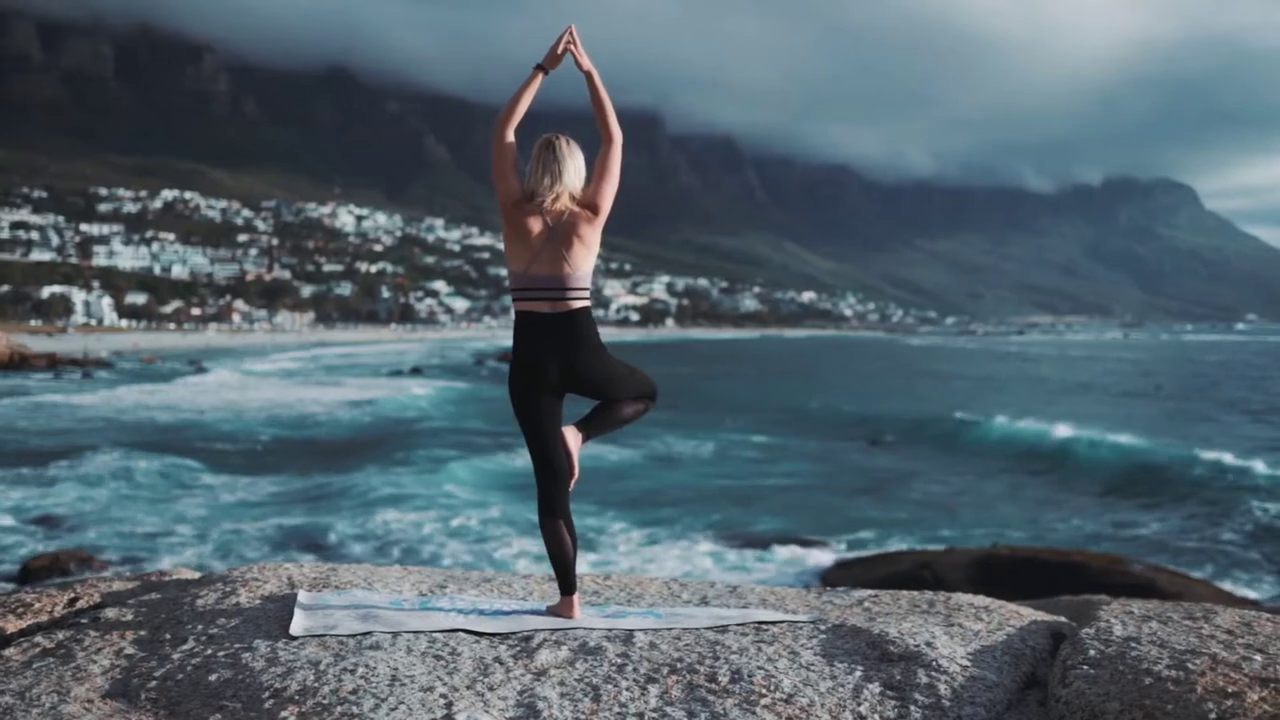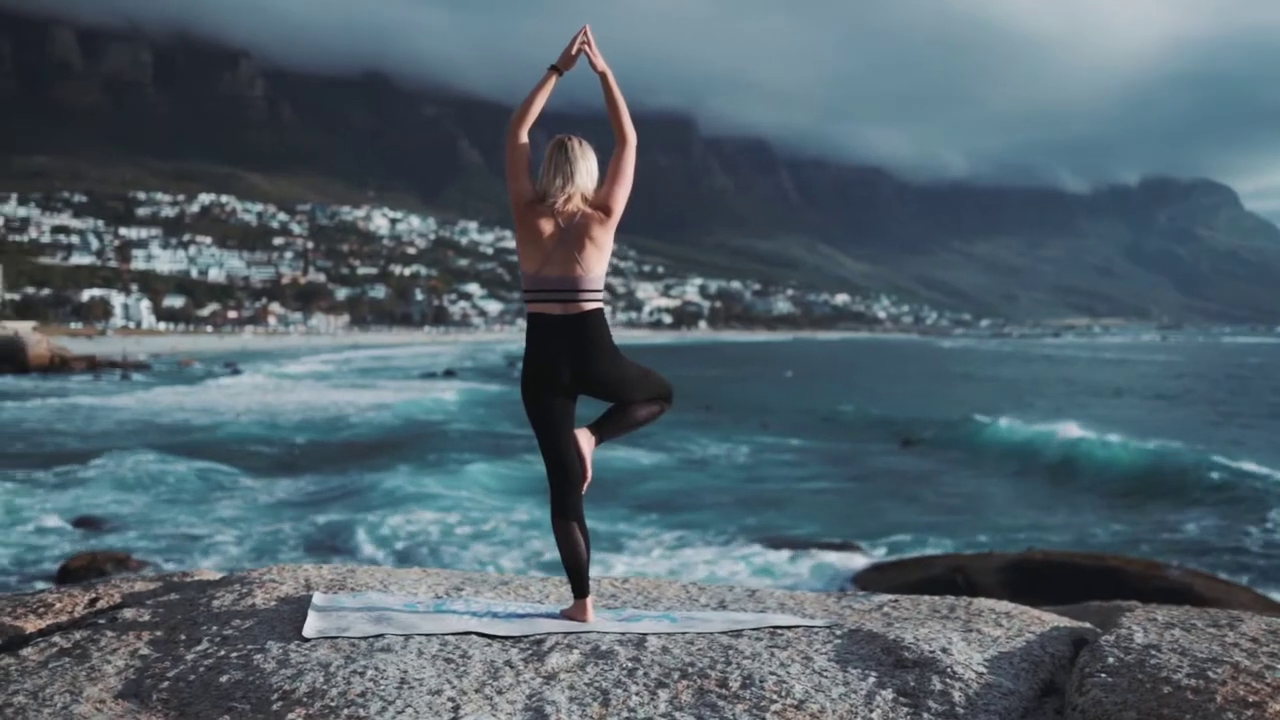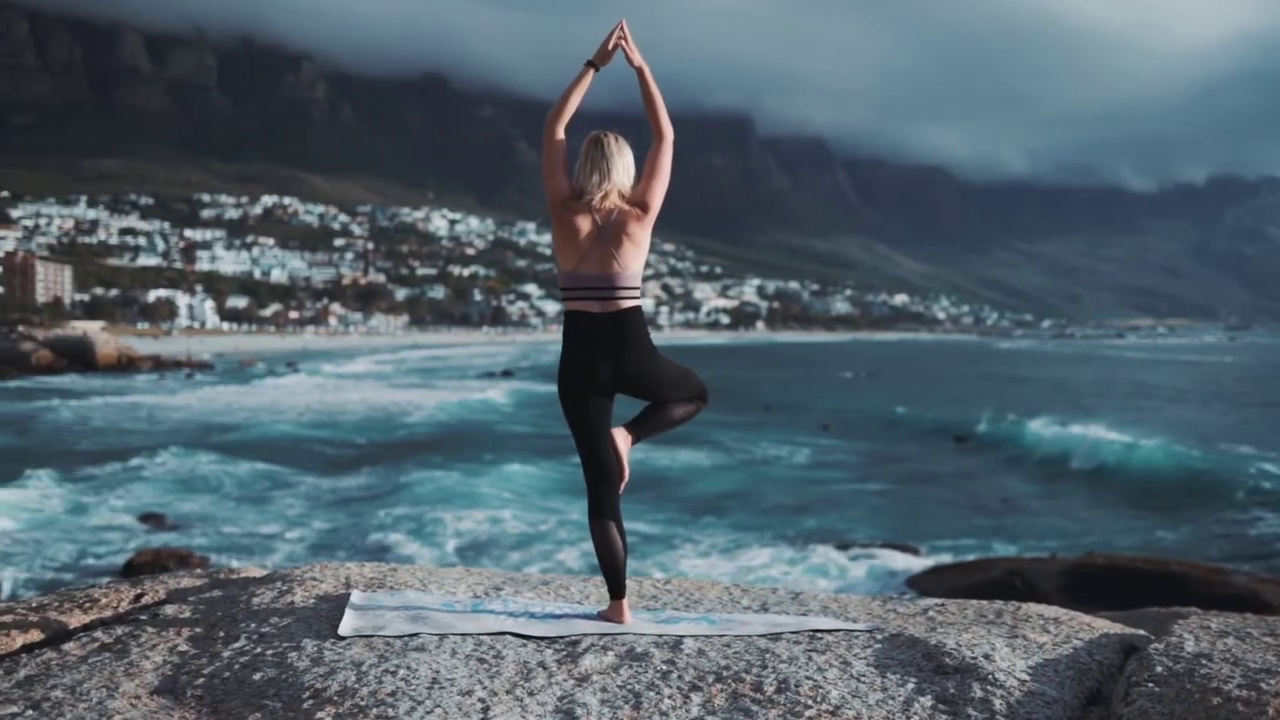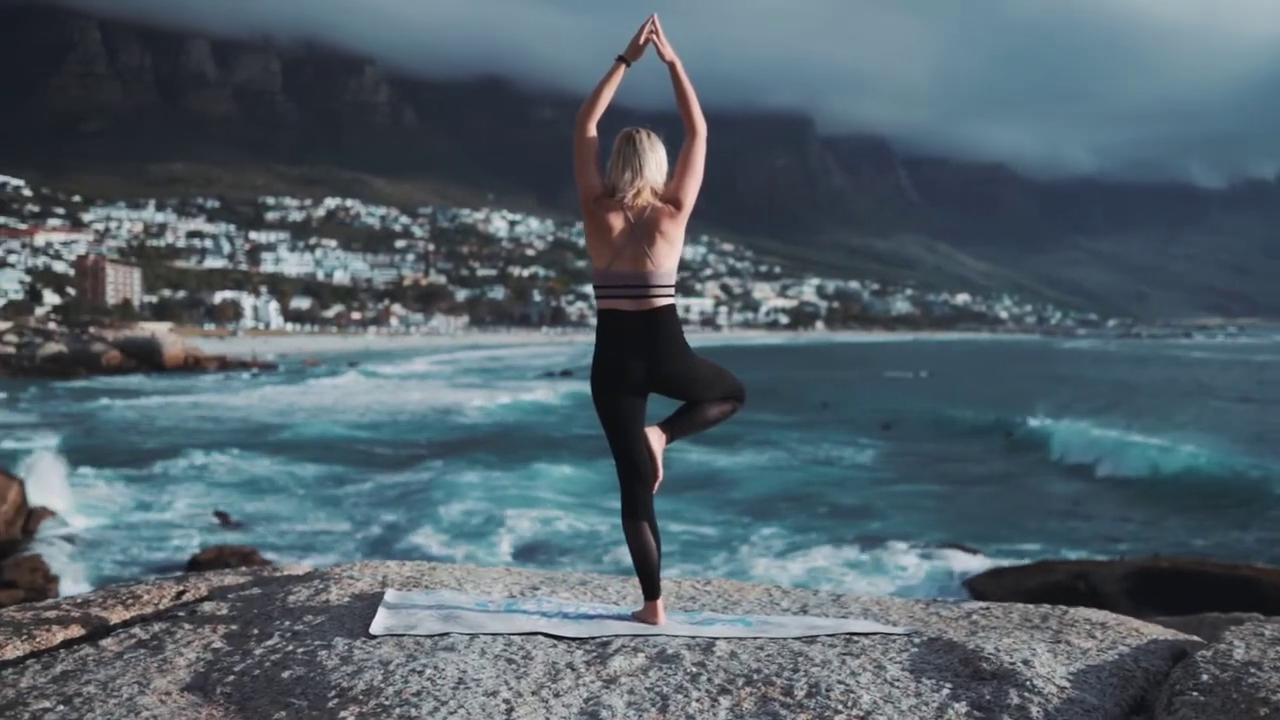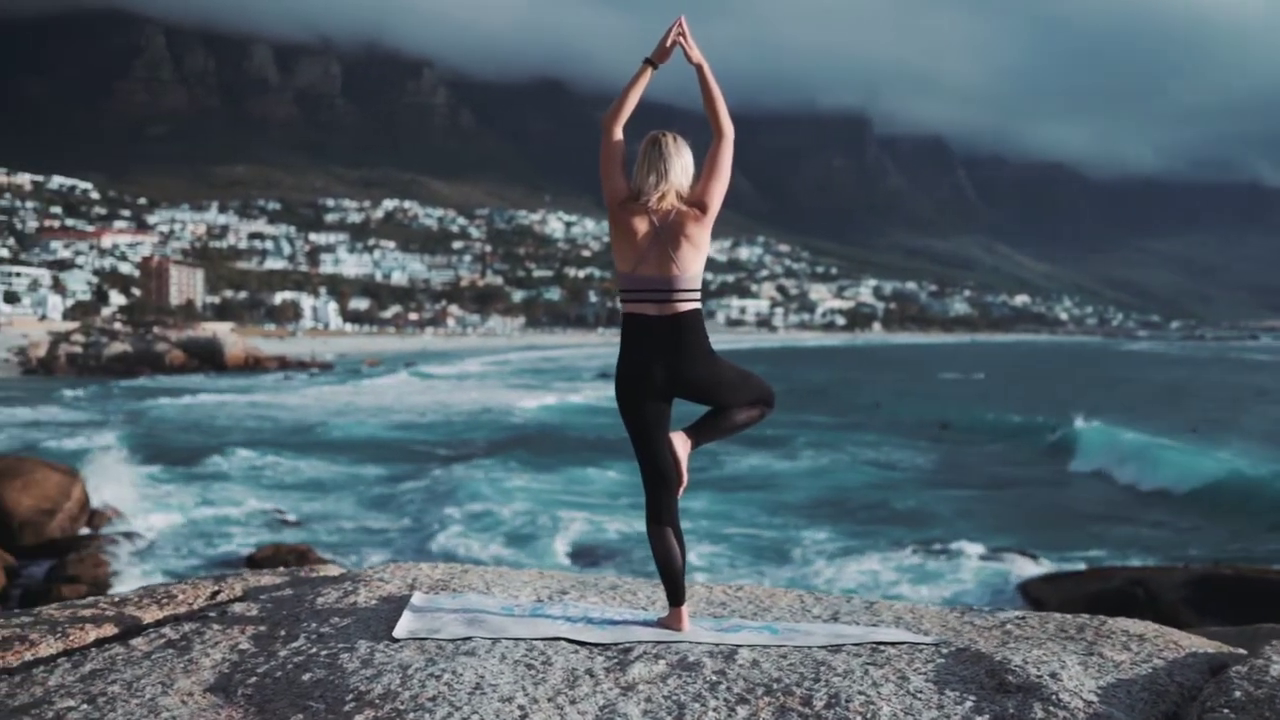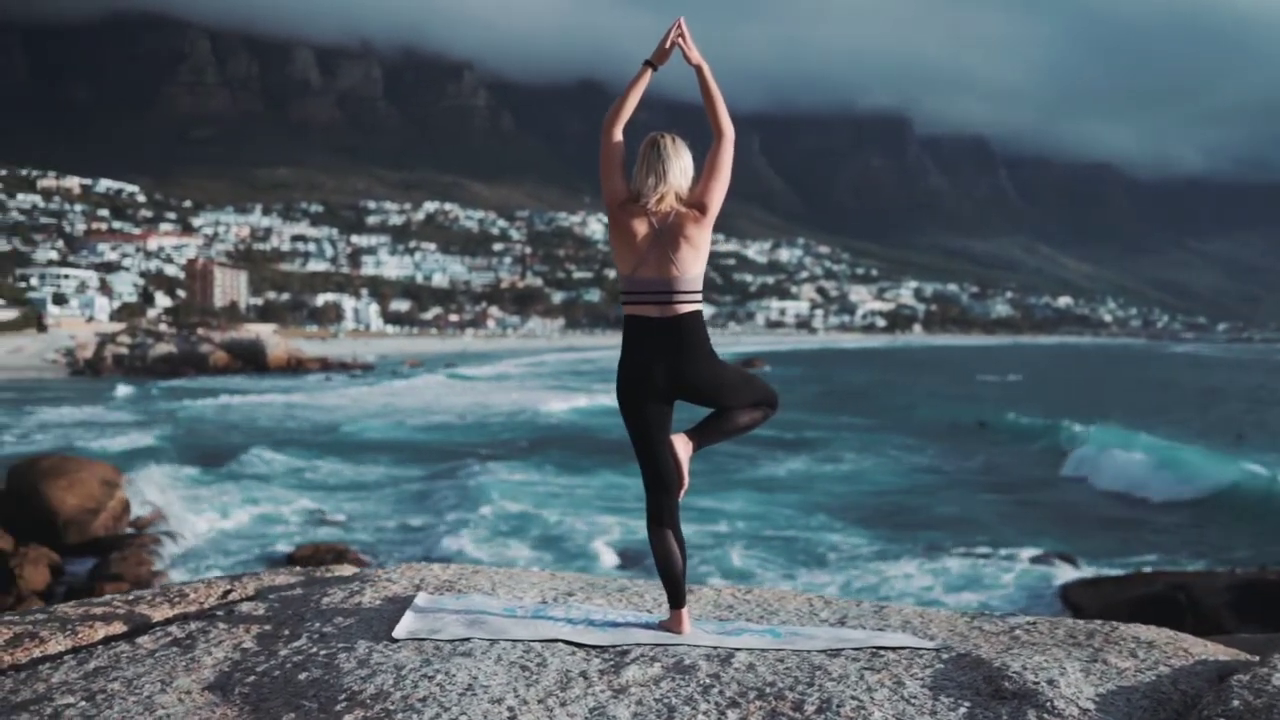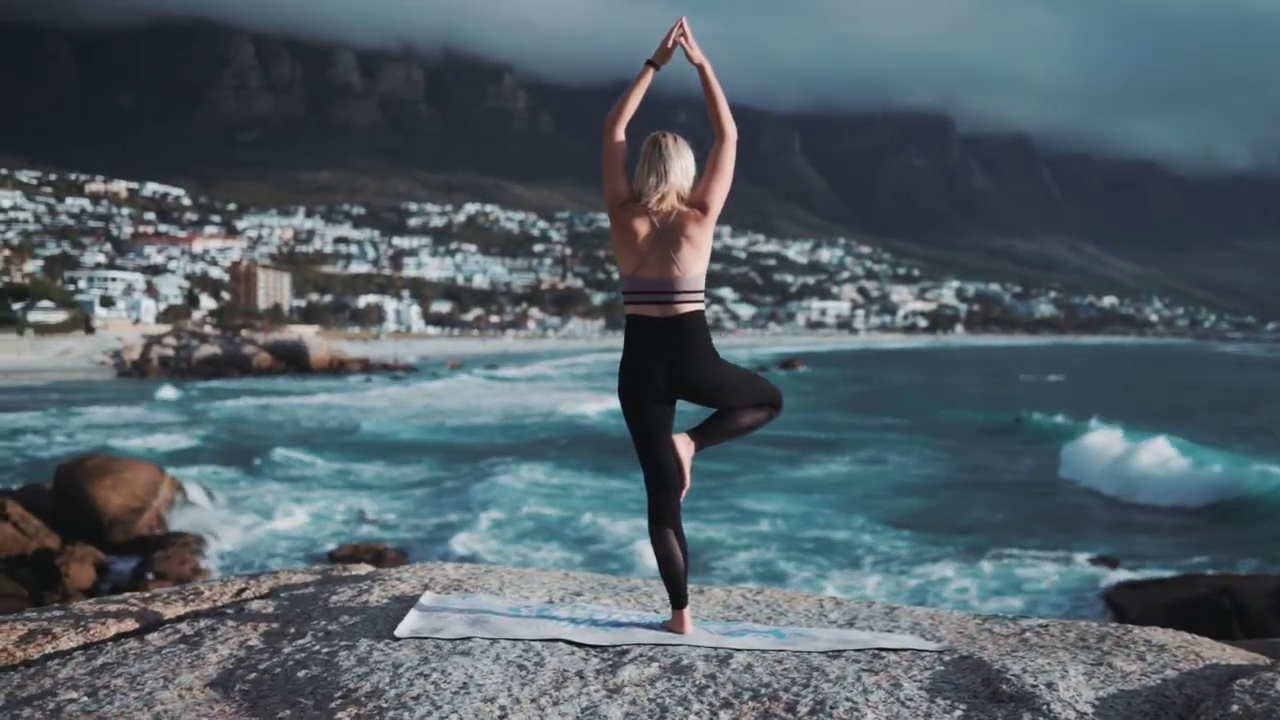
dt=0.7s
person 1, frame 1
left shoulder: (515, 215)
right shoulder: (590, 217)
left elbow: (503, 132)
right elbow: (614, 138)
left wrist: (544, 67)
right wrist: (587, 69)
left hip: (531, 358)
right hip: (581, 353)
left knee: (551, 484)
right knee: (645, 391)
left ankle: (569, 599)
right ankle: (580, 434)
person 1, frame 2
left shoulder: (527, 216)
right shoulder: (602, 219)
left elbow: (517, 133)
right elbow: (628, 140)
left wrist: (558, 69)
right wrist: (602, 69)
left hip: (543, 360)
right hip: (593, 354)
left knee: (564, 487)
right knee: (659, 393)
left ankle: (582, 603)
right ankle: (592, 436)
person 1, frame 3
left shoulder: (564, 214)
right shoulder: (640, 216)
left elbow: (554, 130)
right elbow: (666, 136)
left wrist: (595, 64)
right wrist: (639, 65)
left hip: (580, 359)
right hip: (631, 353)
left knee: (601, 487)
right knee: (695, 392)
left ankle: (619, 605)
right ankle: (629, 436)
person 1, frame 4
left shoulder: (597, 212)
right shoulder: (673, 214)
left elbow: (584, 126)
right elbow: (698, 131)
left wrist: (626, 59)
right wrist: (671, 59)
left hip: (613, 357)
right hip: (664, 351)
left knee: (634, 488)
right knee: (732, 393)
left ankle: (652, 606)
right ankle: (663, 434)
person 1, frame 5
left shoulder: (622, 216)
right shoulder: (698, 218)
left elbow: (611, 130)
right elbow: (725, 134)
left wrist: (653, 62)
right wrist: (698, 62)
left hip: (637, 361)
right hip: (689, 356)
left knee: (659, 492)
right knee: (761, 397)
left ankle: (677, 612)
right ankle: (688, 439)
person 1, frame 6
left shoulder: (622, 217)
right shoulder: (698, 218)
left elbow: (611, 131)
right elbow: (726, 134)
left wrist: (651, 64)
right wrist: (697, 62)
left hip: (639, 364)
right hip: (690, 359)
left knee: (660, 495)
right knee: (764, 399)
left ankle: (678, 615)
right ankle: (690, 441)
person 1, frame 7
left shoulder: (623, 217)
right shoulder: (699, 218)
left elbow: (612, 132)
right elbow: (727, 134)
left wrist: (653, 64)
right wrist: (699, 62)
left hip: (640, 363)
right hip: (691, 358)
left knee: (661, 495)
right knee: (767, 399)
left ankle: (680, 615)
right ankle: (691, 442)
